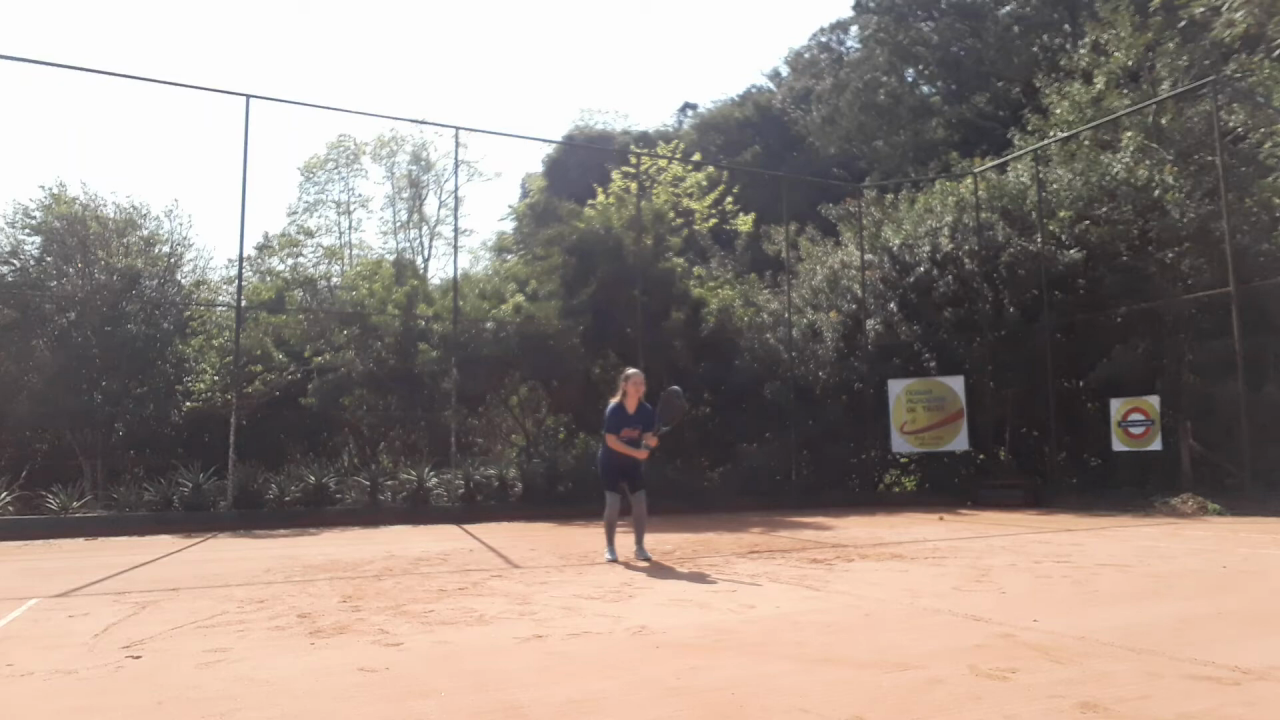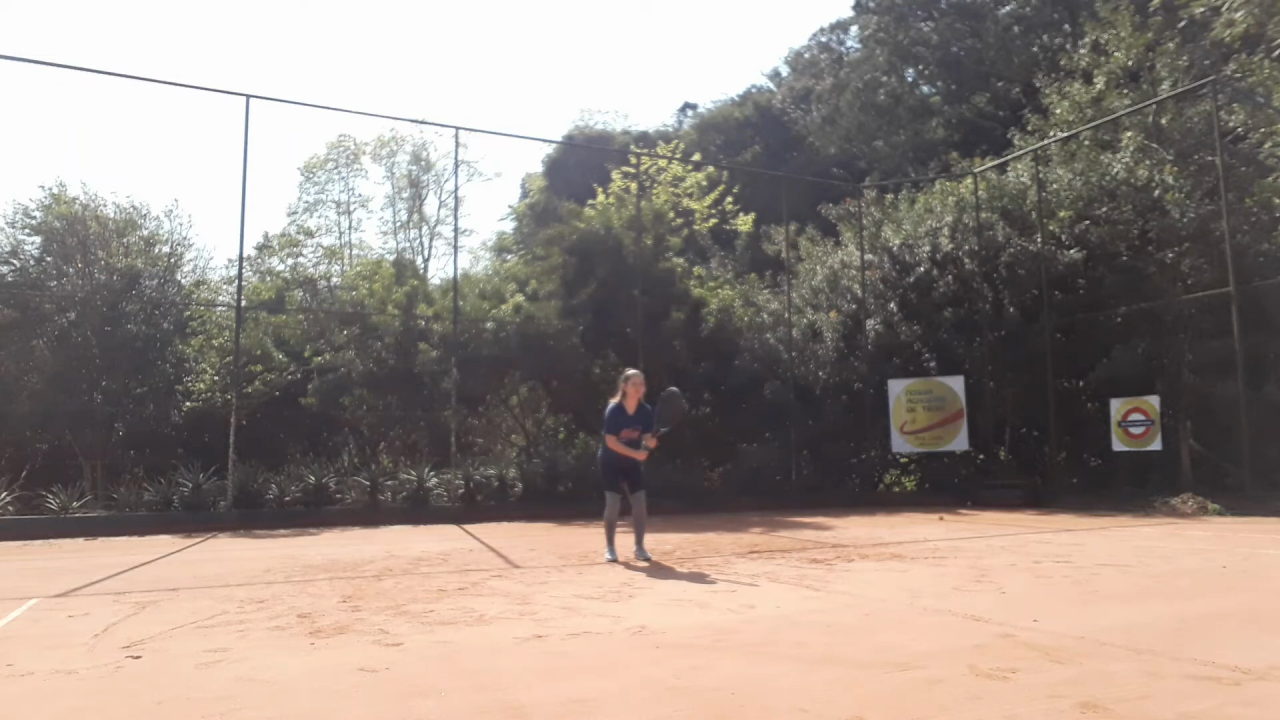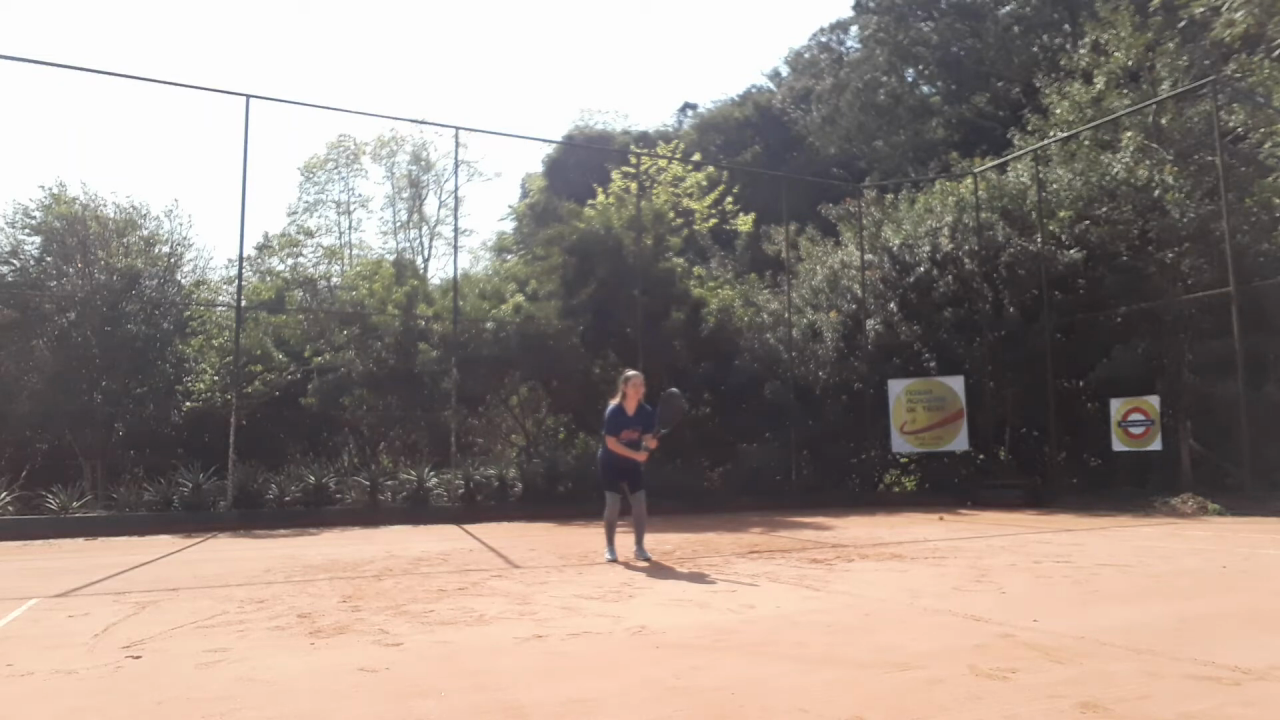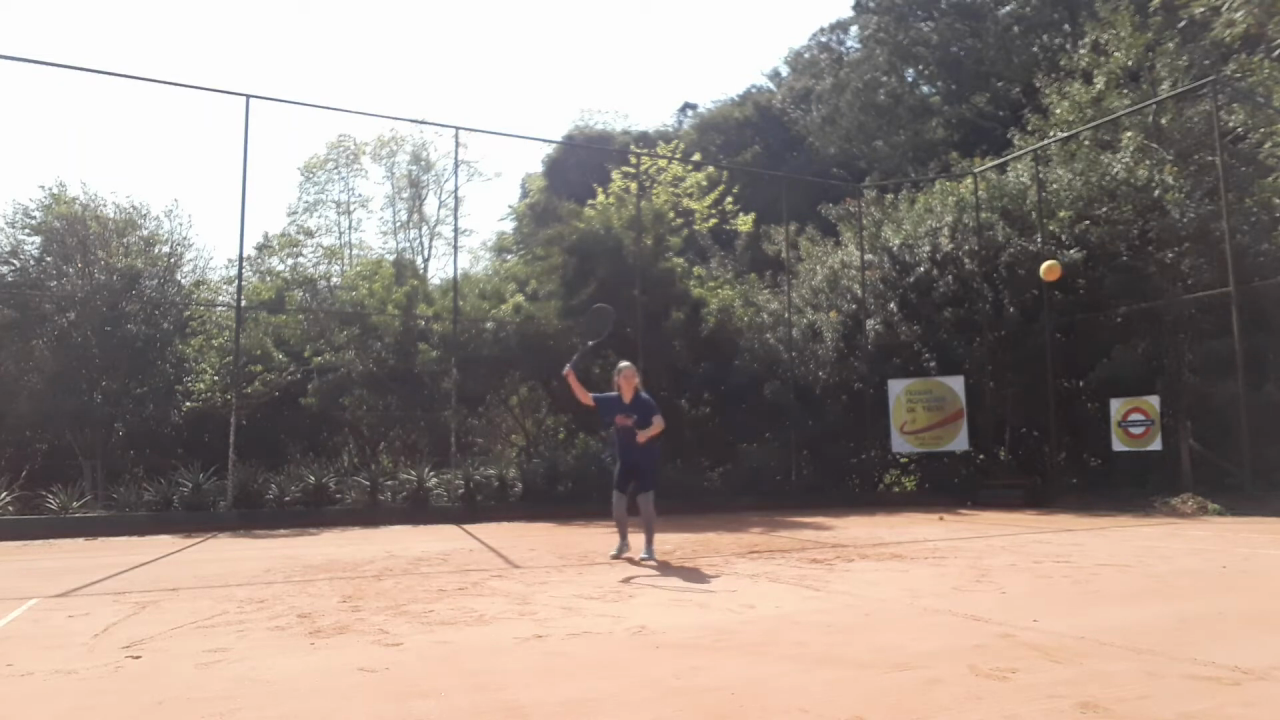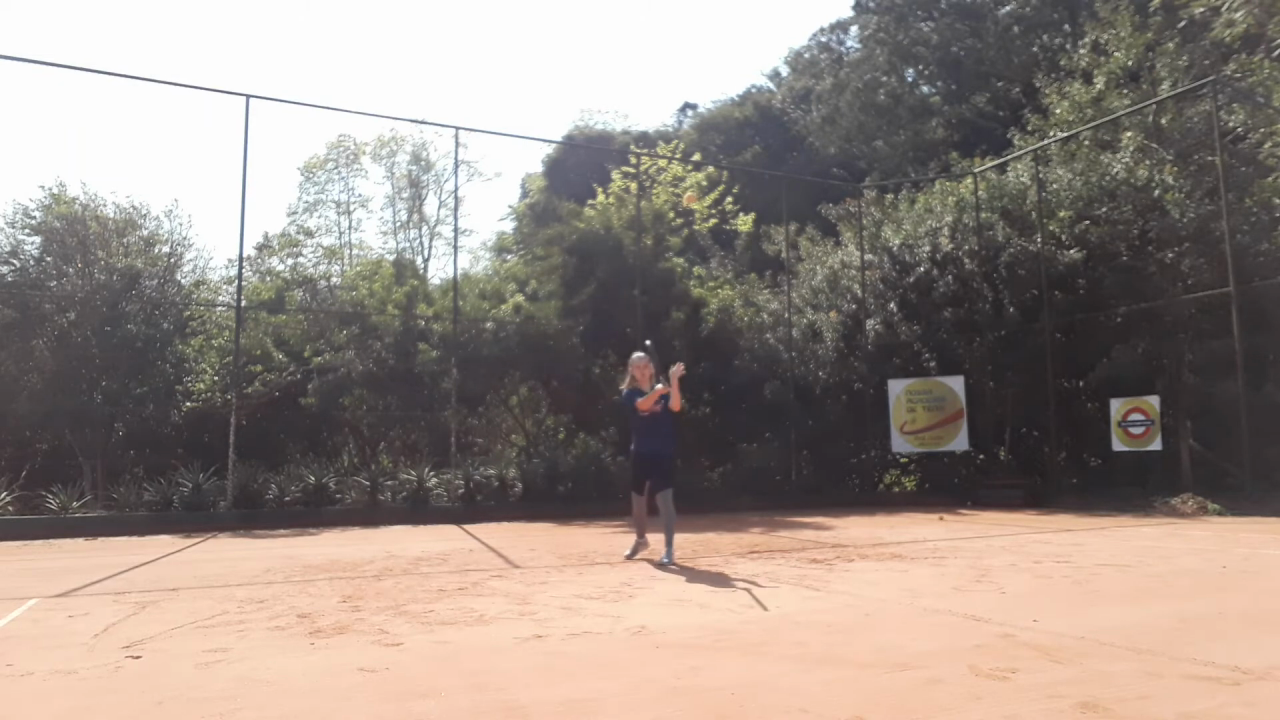
dt=1s
person 1, frame 1
left shoulder: (647, 411)
right shoulder: (614, 409)
left elbow: (647, 438)
right elbow: (611, 441)
left wrist: (651, 442)
right wrist: (636, 452)
left hip: (633, 464)
right hip: (611, 463)
left knee: (640, 503)
right knee: (613, 504)
left ankle: (639, 547)
right ankle: (610, 548)
person 1, frame 2
left shoulder: (646, 411)
right shoulder: (614, 410)
left elbow: (646, 438)
right elbow: (611, 442)
left wrist: (649, 443)
right wrist: (635, 453)
left hip: (632, 464)
right hip: (611, 463)
left knee: (640, 503)
right knee: (613, 504)
left ankle: (639, 547)
right ankle: (610, 548)
person 1, frame 3
left shoulder: (646, 412)
right shoulder: (613, 411)
left elbow: (647, 439)
right elbow: (611, 443)
left wrist: (651, 443)
right wrist: (635, 454)
left hip: (632, 464)
right hip: (611, 463)
left knee: (640, 504)
right knee: (613, 505)
left ankle: (639, 547)
right ankle: (610, 548)
person 1, frame 4
left shoulder: (644, 401)
right shoulder: (611, 400)
left elbow: (660, 423)
right elbow: (585, 398)
left wrist: (647, 432)
right wrist: (572, 378)
left hip: (646, 460)
right hip: (624, 460)
left knee: (646, 503)
right knee: (618, 501)
left ankle: (649, 547)
right ankle: (623, 541)
person 1, frame 5
left shoulder: (665, 390)
right shoulder: (629, 393)
left elbow: (676, 406)
right elbow: (643, 404)
left wrist: (674, 381)
right wrist: (659, 390)
left hip: (663, 453)
right hip: (641, 453)
left knee: (665, 500)
right knee: (637, 500)
left ankle: (669, 550)
right ankle: (640, 540)
